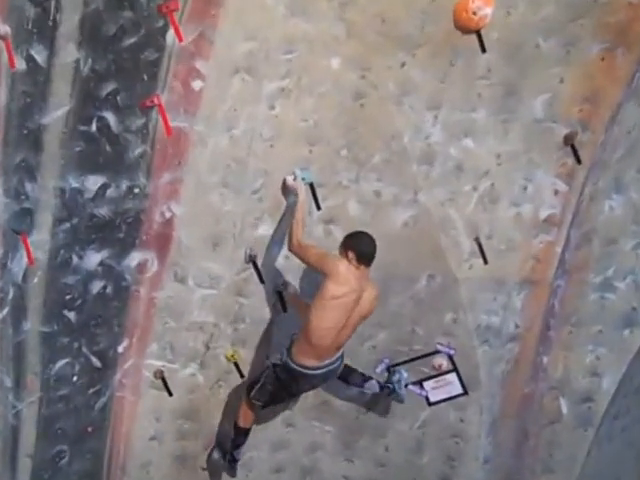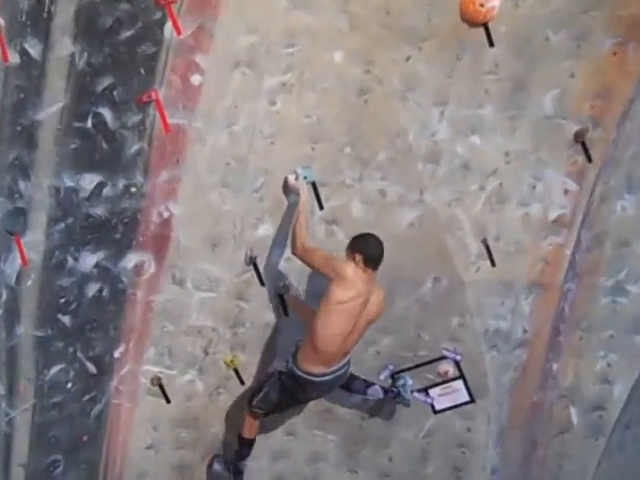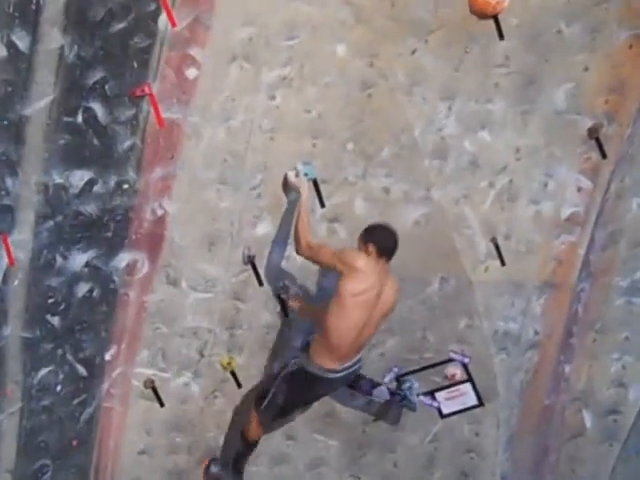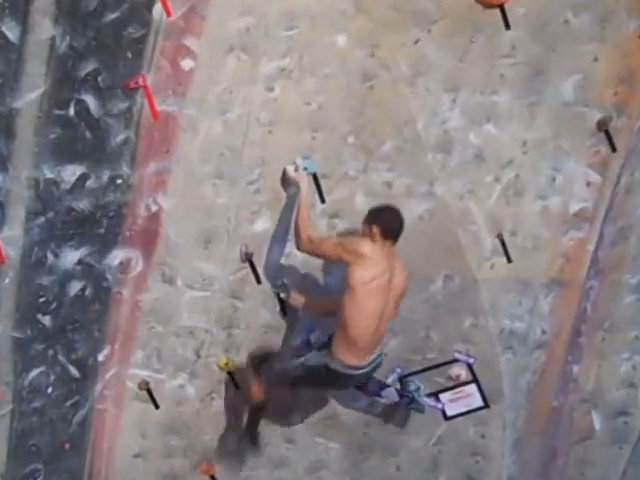
dt=0.1s
person 1, frame 1
left shoulder: (341, 270)
right shoulder: (372, 295)
left elbow: (296, 244)
left wrist: (299, 196)
right wrist: (298, 302)
left hip: (299, 370)
right hip: (331, 366)
left knee: (251, 400)
left ankle: (232, 456)
person 1, frame 2
left shoulder: (346, 273)
right shoulder: (380, 296)
left elbow: (300, 248)
left wrist: (302, 197)
right wrist: (301, 308)
left hip: (304, 377)
right hip: (338, 373)
left knee: (254, 409)
person 1, frame 3
left shoulder: (358, 264)
right shoulder: (392, 289)
left elbow: (304, 246)
left wrist: (303, 194)
right wrist: (304, 308)
left hip: (318, 373)
right hip: (351, 368)
left knee: (261, 411)
person 1, frame 4
left shoulder: (363, 251)
right shoulder: (400, 273)
left elbow: (305, 242)
left wrist: (302, 189)
right wrist: (307, 302)
left hip: (340, 369)
right hip: (372, 363)
left knee: (262, 376)
left ankle: (251, 431)
